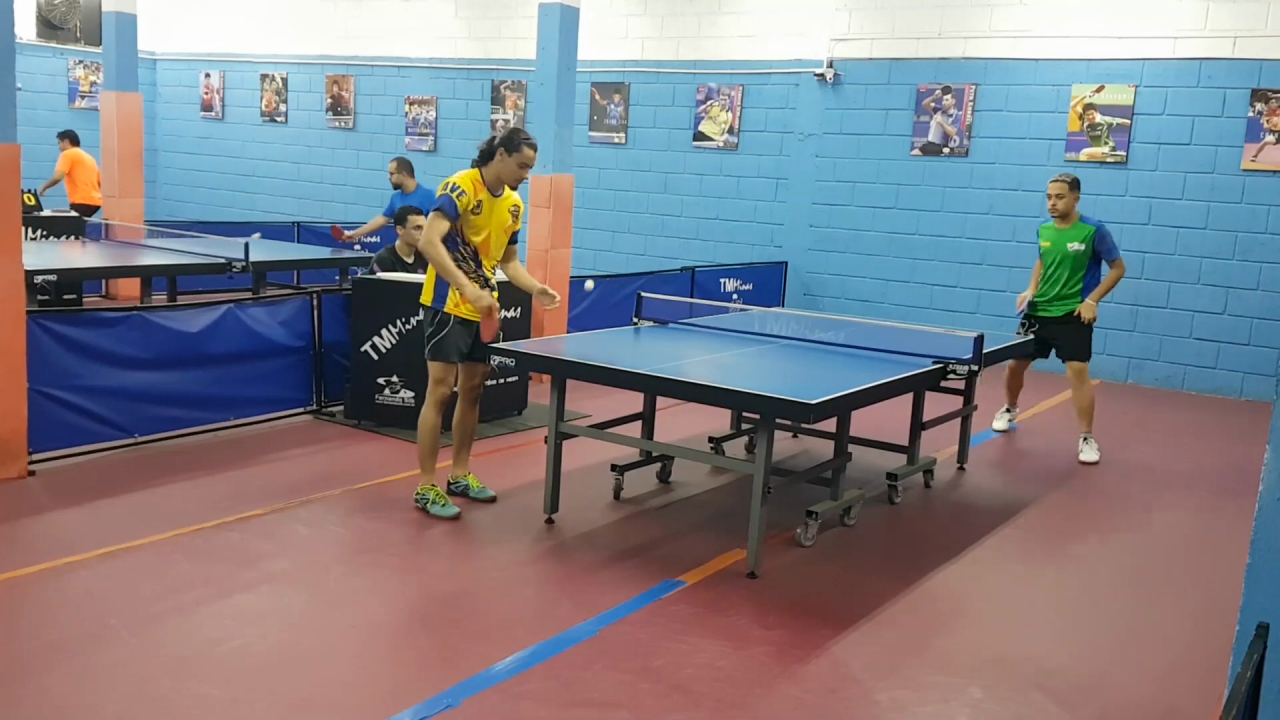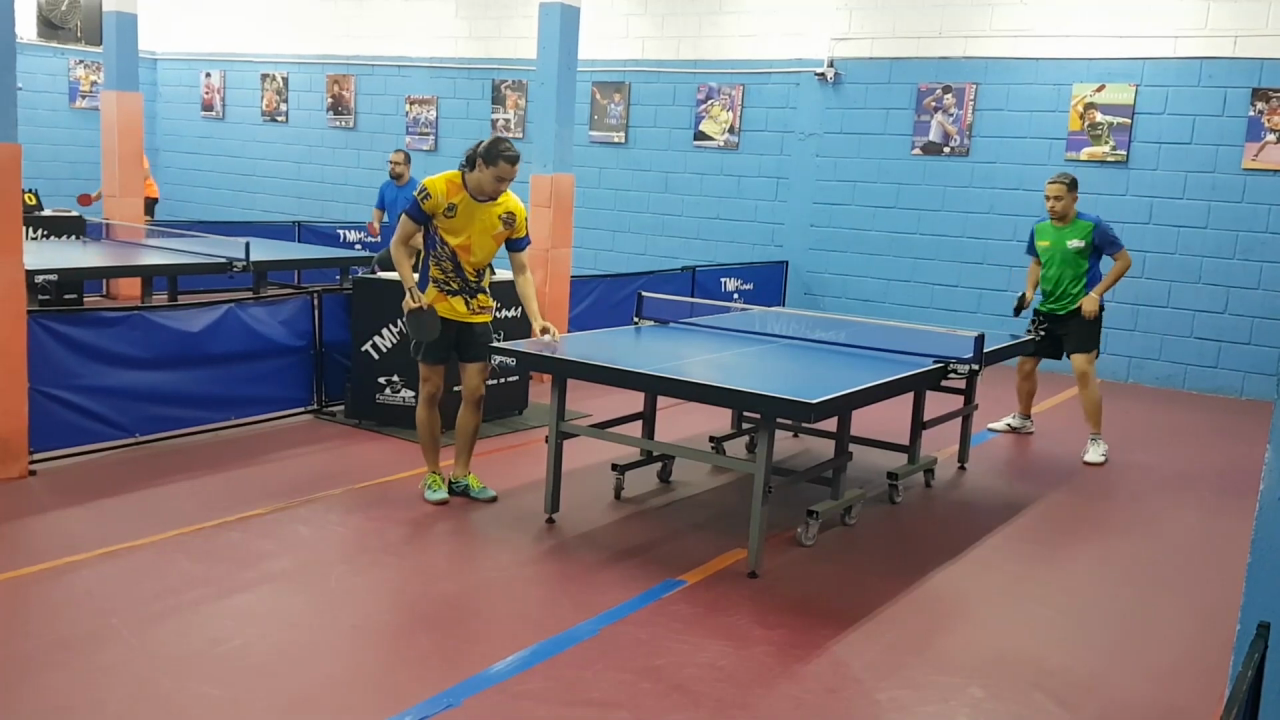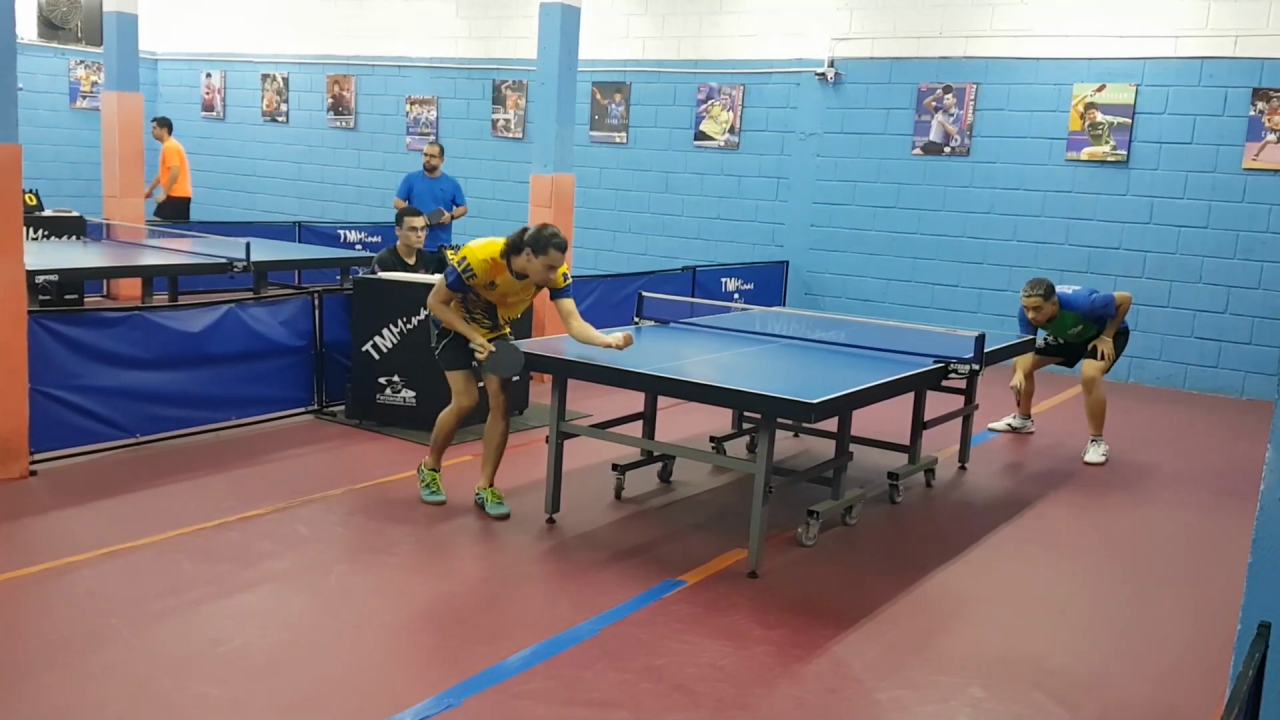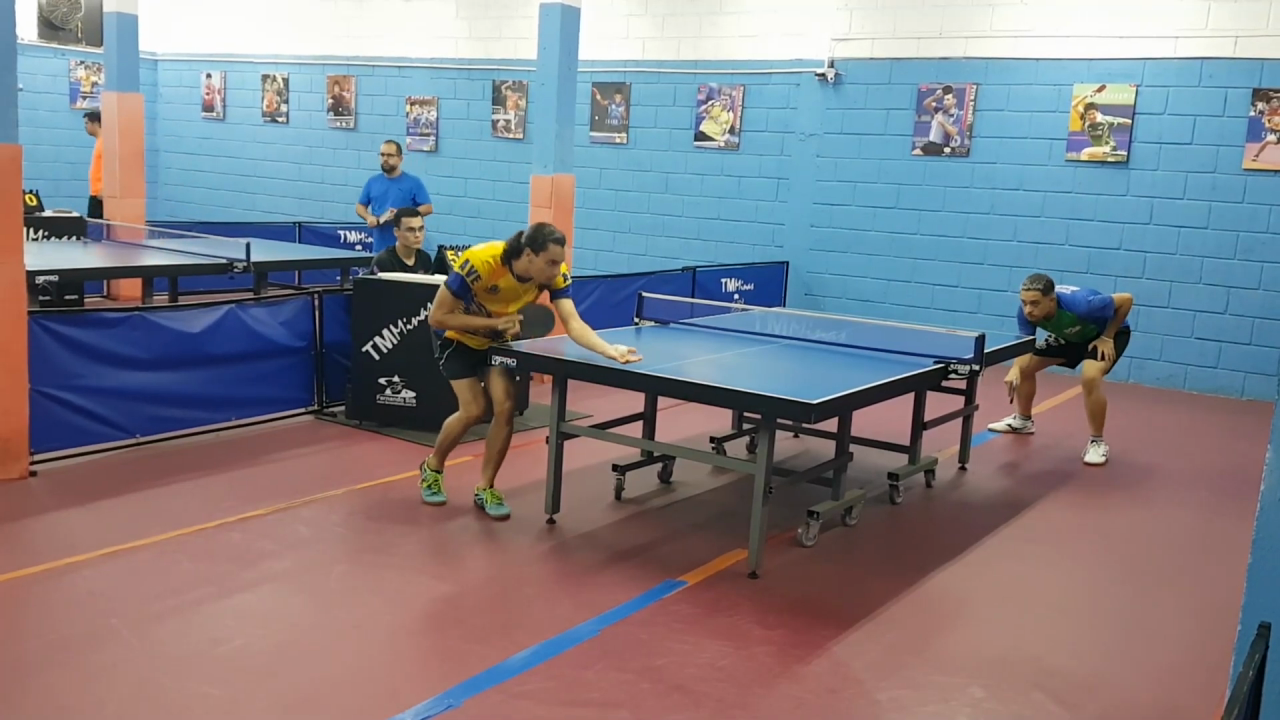
dt=1s
person 1, frame 1
left shoulder: (514, 204)
right shoulder: (459, 188)
right elbow: (429, 243)
left wrist: (535, 288)
right wrist: (467, 288)
left hip: (484, 310)
right hip: (448, 305)
left knee: (472, 391)
right knee: (440, 391)
left ankle: (460, 475)
right ankle: (426, 487)
person 1, frame 2
left shoulder: (513, 210)
right shoulder: (436, 189)
left elbow: (521, 270)
right elbow: (399, 243)
left wrist: (535, 318)
right wrist: (411, 288)
left hip: (477, 313)
right hip: (434, 309)
left knee: (475, 394)
right knee: (431, 391)
left ankle: (461, 475)
right ankle: (433, 474)
person 1, frame 3
left shoulder: (554, 271)
right shoulder: (478, 258)
left elbow: (573, 322)
right elbow: (436, 302)
left wrist: (607, 340)
right wrist: (473, 337)
left hip: (496, 330)
right hip: (456, 326)
left knee: (501, 401)
right knee: (465, 401)
left ankle: (486, 487)
right ankle: (429, 467)
person 1, frame 4
left shoulder: (554, 273)
right shoulder: (479, 263)
left elbow: (573, 324)
right elbow: (437, 317)
left wrist: (610, 350)
right wrist: (495, 323)
left hip: (496, 339)
right hip: (456, 336)
left knee: (505, 408)
right knee: (473, 410)
left ankle: (485, 488)
right ankle: (431, 468)
person 2, frame 1
left shoulder: (1094, 231)
right shoulder: (1044, 230)
left elbow: (1118, 268)
left wrist: (1092, 300)
right wrist: (1031, 289)
left hip: (1073, 314)
right hip: (1038, 311)
left knee: (1078, 371)
right knee: (1015, 364)
left ankle: (1087, 438)
right ankle: (1009, 409)
person 2, frame 2
left shoulder: (1093, 227)
right shoulder: (1039, 229)
left elbow: (1124, 260)
left wrist: (1096, 293)
right wrist: (1029, 290)
left hip: (1081, 312)
right hip: (1047, 311)
left knee: (1083, 371)
right knee: (1025, 365)
left ankle: (1097, 440)
right ankle: (1023, 419)
person 2, frame 3
left shoulder: (1081, 303)
right shoulder: (1028, 313)
left elbow: (1125, 299)
left wrist: (1106, 337)
right wrist: (1019, 375)
left hip: (1108, 333)
right hip: (1070, 337)
left knee: (1090, 375)
right knee: (1023, 366)
left ankle: (1097, 441)
right ankle: (1023, 419)
person 2, frame 4
left shoulder: (1080, 306)
right shoulder: (1026, 311)
left elbow: (1126, 299)
left wrist: (1107, 337)
right wrist: (1015, 369)
left hip: (1108, 333)
right hip: (1070, 335)
left knee: (1090, 376)
right knee: (1025, 368)
left ankle: (1097, 442)
right ankle: (1023, 420)
